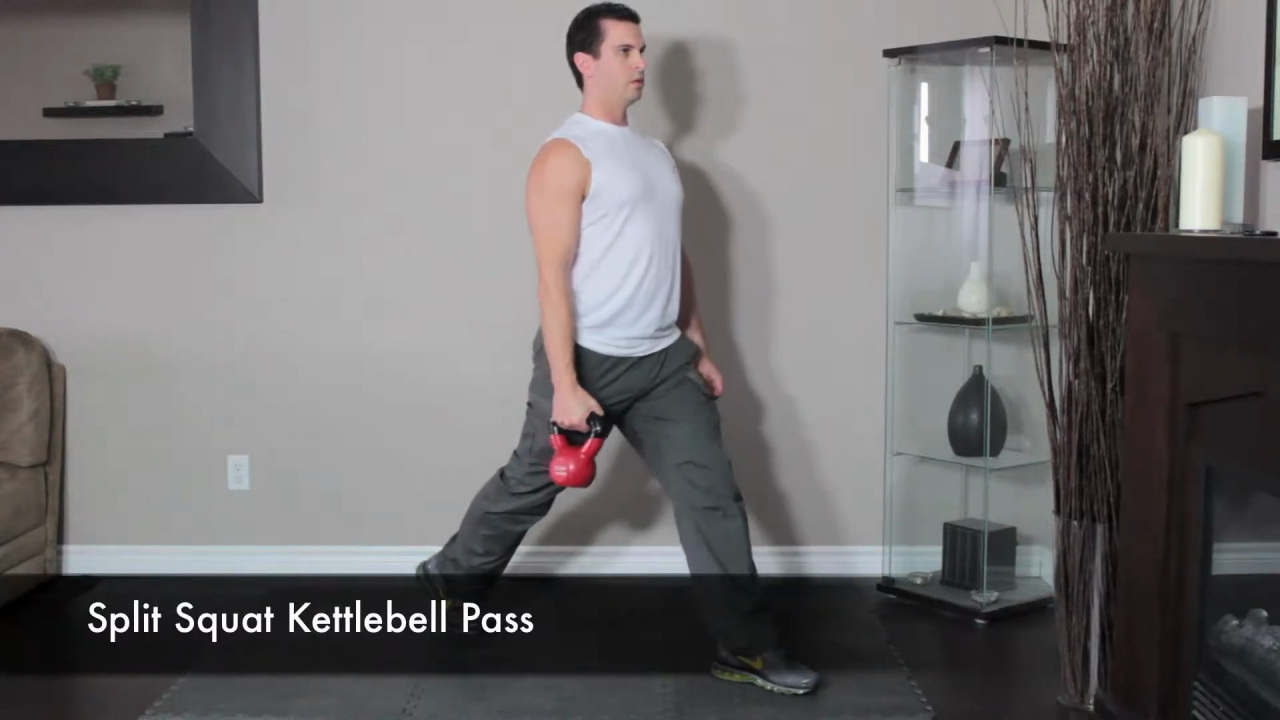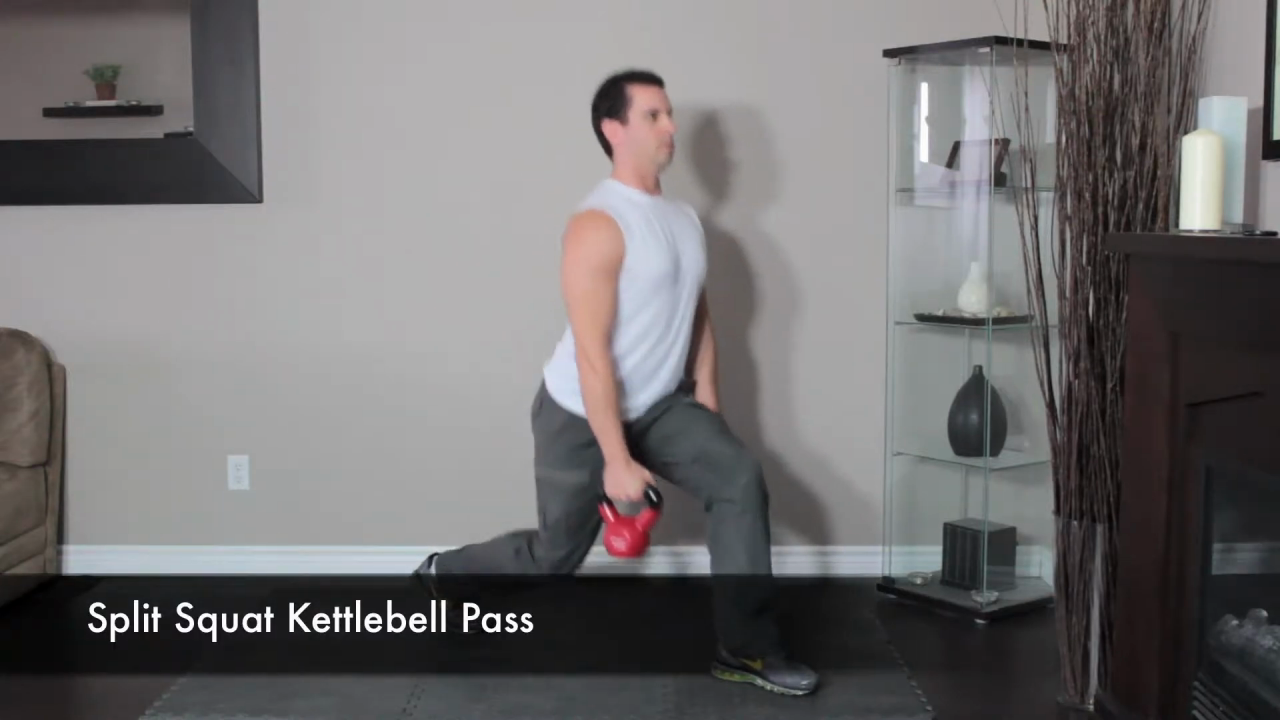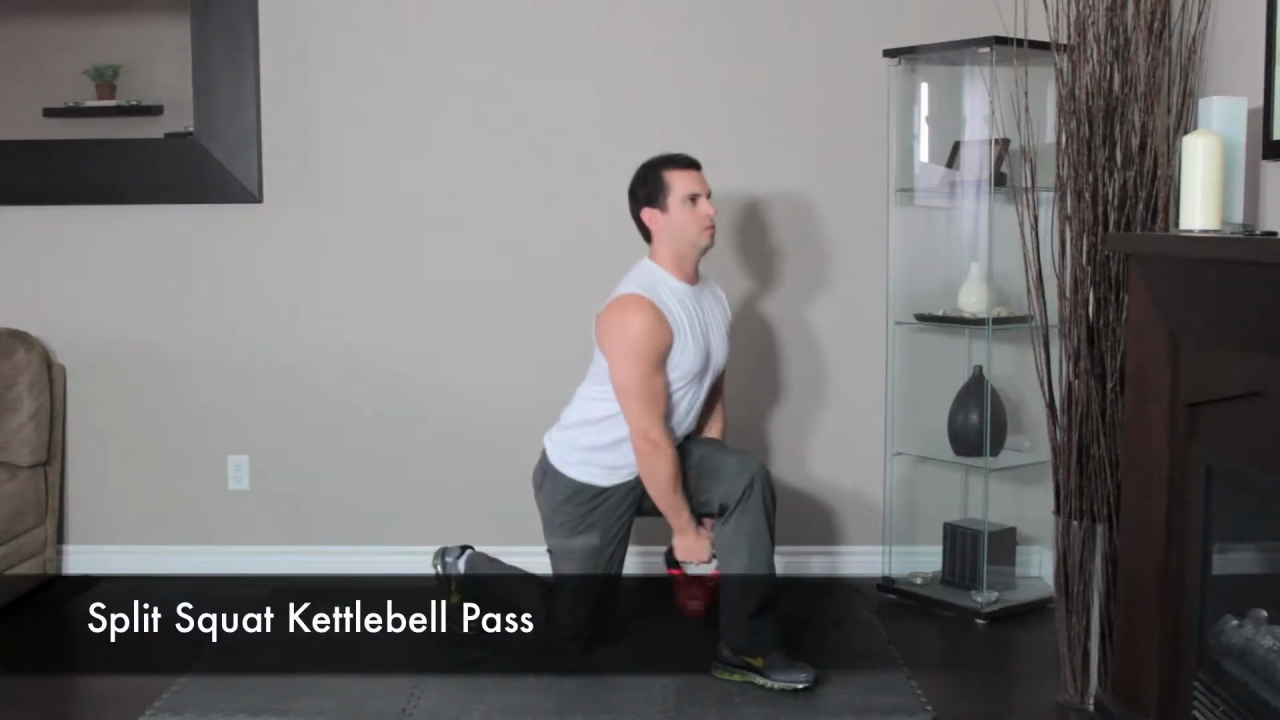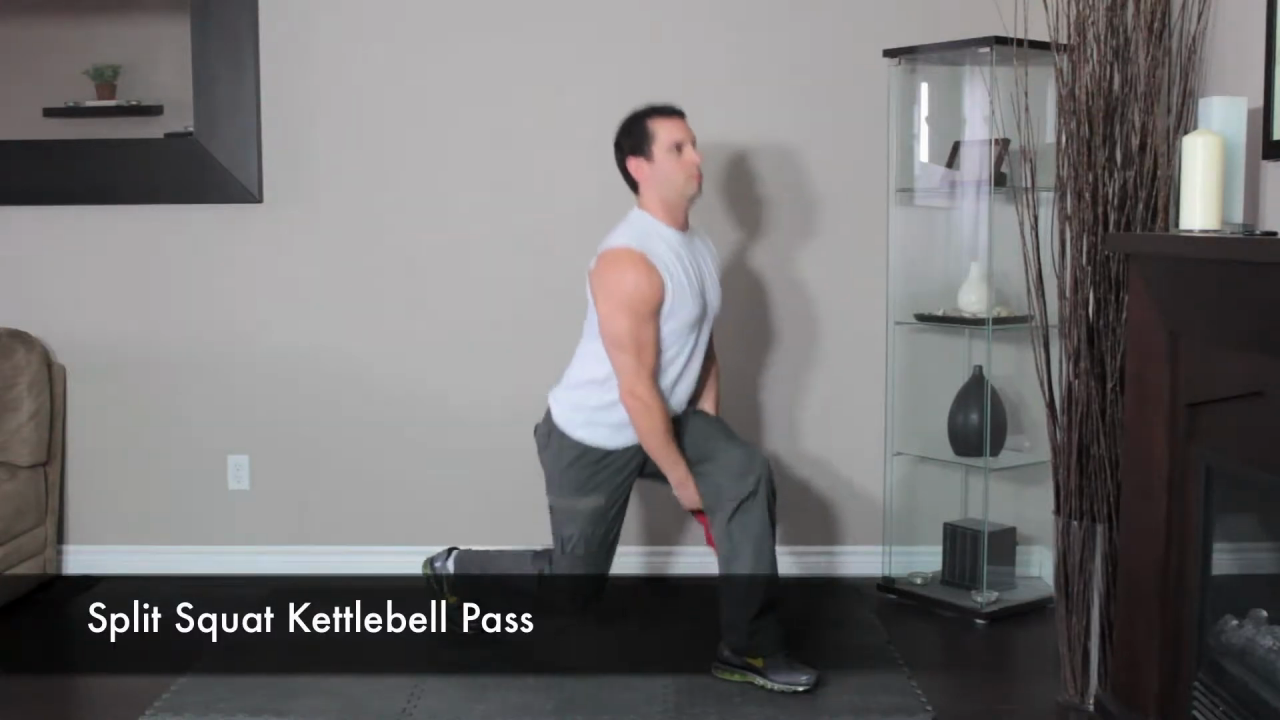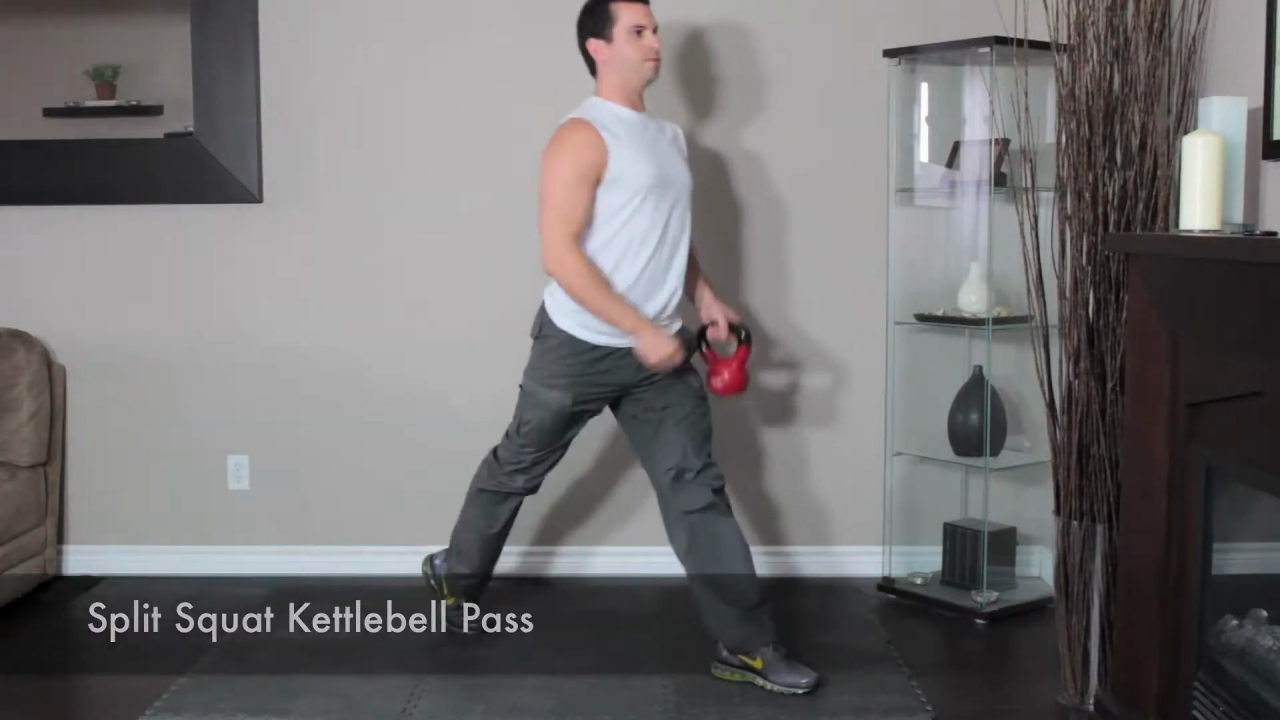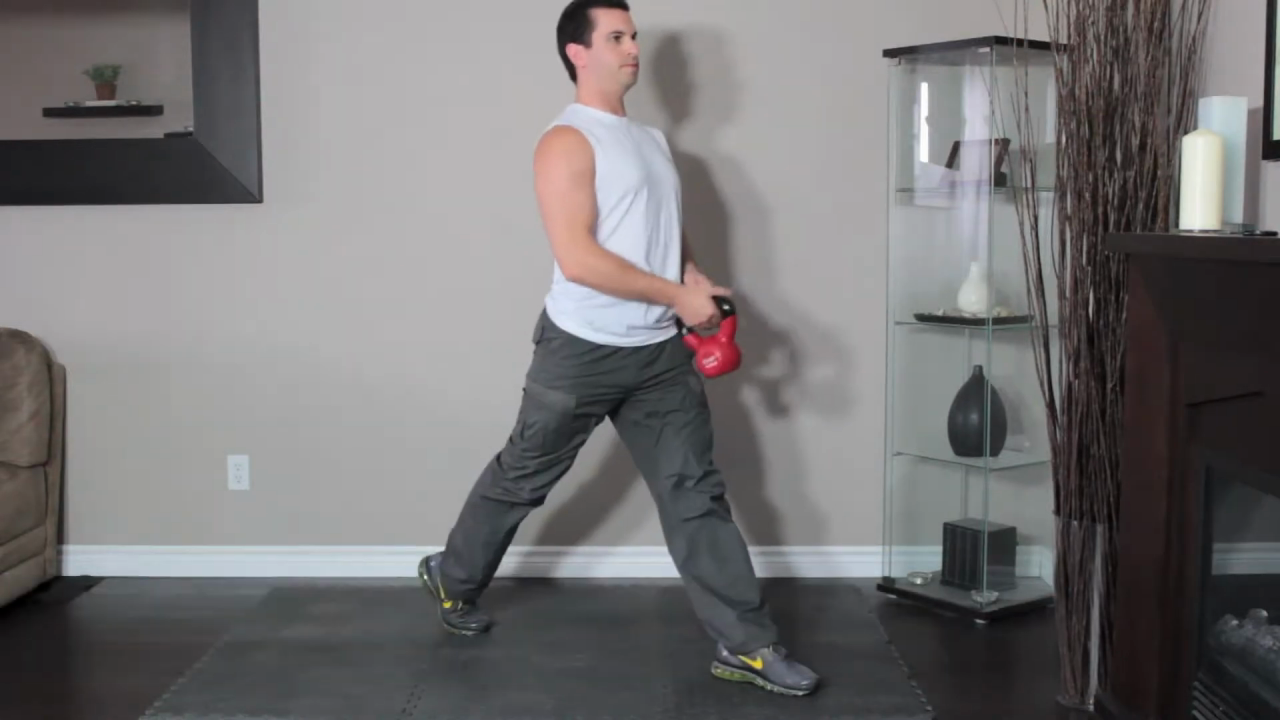
dt=0.4s
person 1, frame 1
left shoulder: (654, 151)
right shoulder: (565, 155)
right elbow: (554, 276)
left wrist: (698, 347)
right wrist: (564, 385)
left hip: (663, 359)
right hip: (590, 359)
left knee: (712, 492)
right knee: (529, 485)
left ankle: (746, 647)
right ankle: (448, 577)
person 1, frame 2
left shoulder: (683, 217)
right shoulder: (598, 226)
left elbow: (698, 318)
right elbow: (592, 351)
left wrist: (708, 408)
right wrist: (615, 459)
left hip: (659, 403)
right hip: (581, 412)
left knee: (741, 480)
right knee: (557, 552)
left ankle: (746, 647)
right ankle: (444, 576)
person 1, frame 3
left shoulder: (712, 298)
right shoulder: (637, 313)
left elbow: (711, 400)
right elbow: (648, 440)
left wrist: (710, 499)
right wrist: (684, 530)
left hip: (656, 453)
right hip: (586, 475)
left knee: (748, 480)
right knee: (574, 620)
left ankle: (747, 647)
right ankle: (465, 569)
person 1, frame 4
left shoulder: (700, 249)
right shoulder: (629, 264)
left elbow: (702, 352)
right elbow: (637, 392)
left wrist: (710, 445)
right wrist: (683, 478)
left hip: (662, 418)
right hip: (590, 438)
left knee: (749, 477)
right knee: (575, 582)
left ankle: (747, 647)
right ankle: (455, 570)
person 1, frame 5
left shoulder: (666, 134)
right shoulder: (582, 136)
right elbow: (560, 253)
left wrist: (706, 298)
right wrist: (638, 329)
left hip: (658, 347)
right hip: (580, 344)
left knee: (697, 488)
right knee: (517, 468)
left ankle: (746, 644)
right ankle: (454, 576)
person 1, frame 6
left shoulder: (651, 140)
right shoulder: (567, 142)
right elbow: (577, 259)
left wrist: (693, 277)
right wrist: (677, 294)
left hip: (659, 351)
right hip: (582, 349)
left knee: (695, 493)
right knee: (522, 478)
left ankle: (746, 644)
right ankle: (452, 578)
